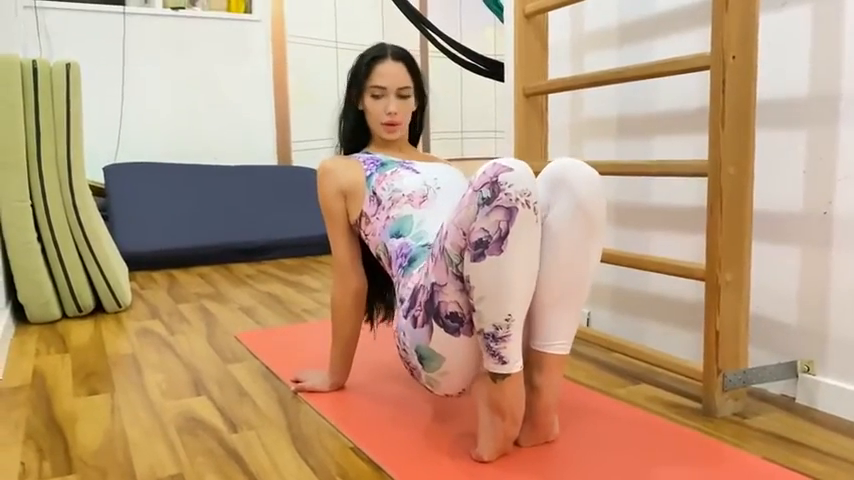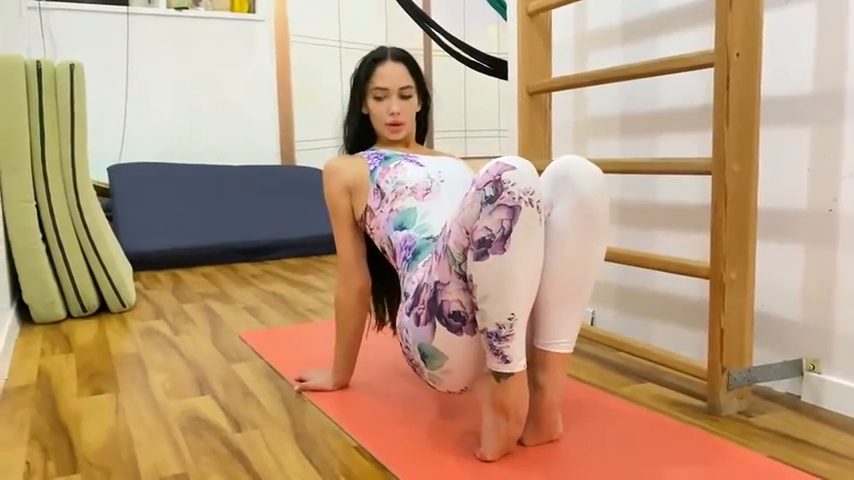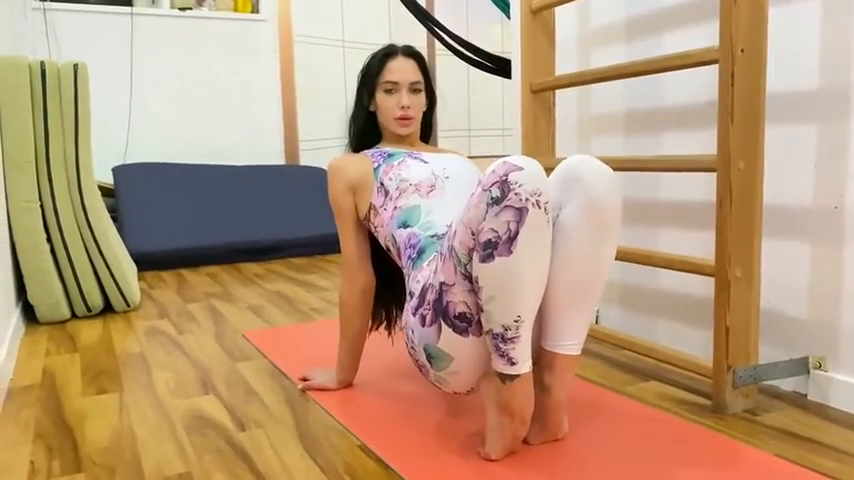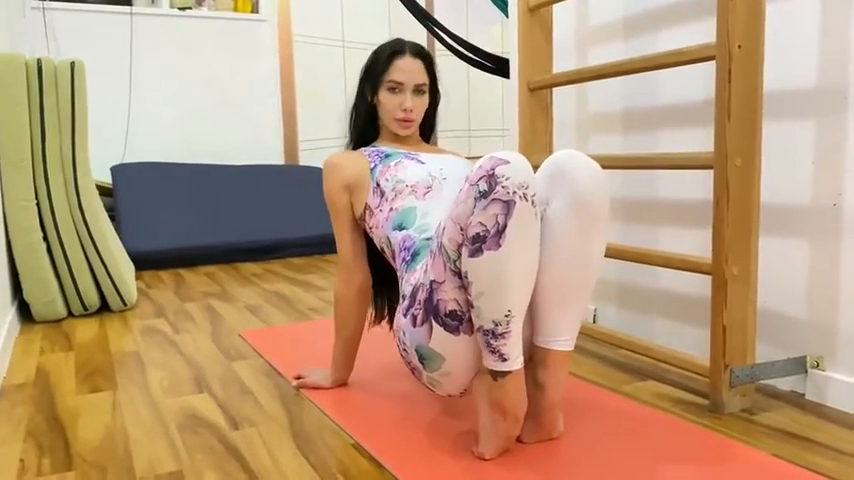
dt=0.5s
person 1, frame 1
left shoulder: (441, 165)
right shoulder: (340, 173)
right elbow: (350, 279)
left hip: (502, 315)
right hip: (437, 330)
left knee: (571, 177)
right knee: (506, 177)
left ankle: (541, 388)
right ankle: (500, 389)
person 1, frame 2
left shoulder: (452, 163)
right shoulder: (346, 171)
right elbow: (354, 278)
left hip: (510, 313)
right hip: (440, 324)
left knee: (574, 174)
right knee: (509, 175)
left ankle: (544, 388)
right ankle: (503, 390)
person 1, frame 3
left shoulder: (457, 160)
right shoulder: (350, 170)
right elbow: (359, 277)
left hip: (515, 314)
right hip: (446, 327)
left knee: (586, 175)
right knee: (516, 175)
left ankle: (550, 389)
right ankle: (508, 390)
person 1, frame 4
left shoulder: (455, 161)
right shoulder: (346, 167)
right elbow: (354, 277)
left hip: (507, 317)
right hip: (440, 331)
left knee: (572, 169)
right knee: (503, 170)
left ankle: (544, 384)
right ankle: (502, 388)
